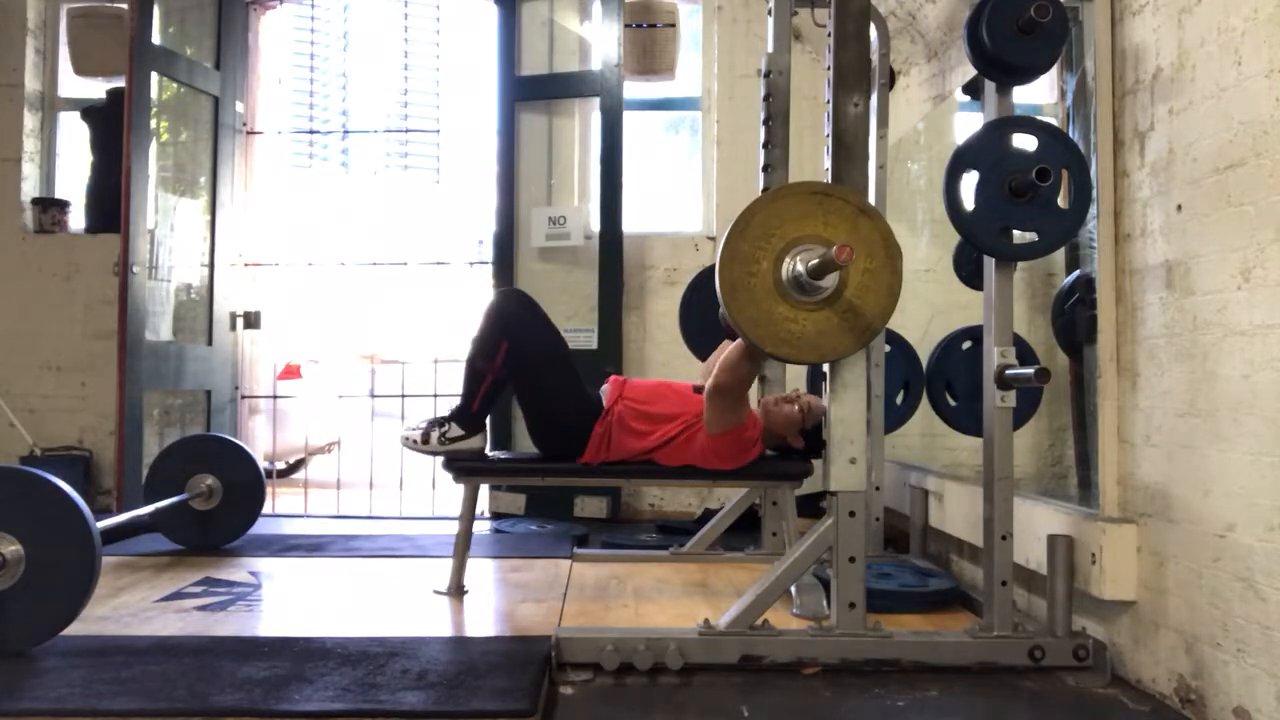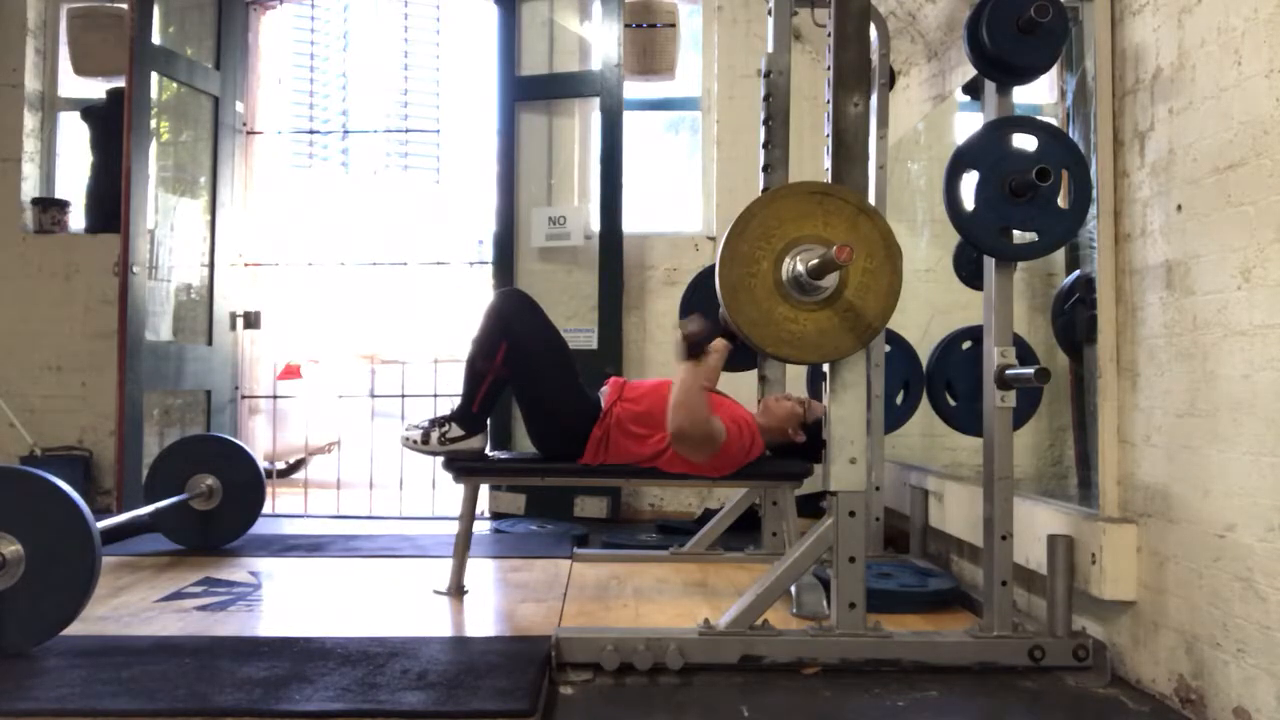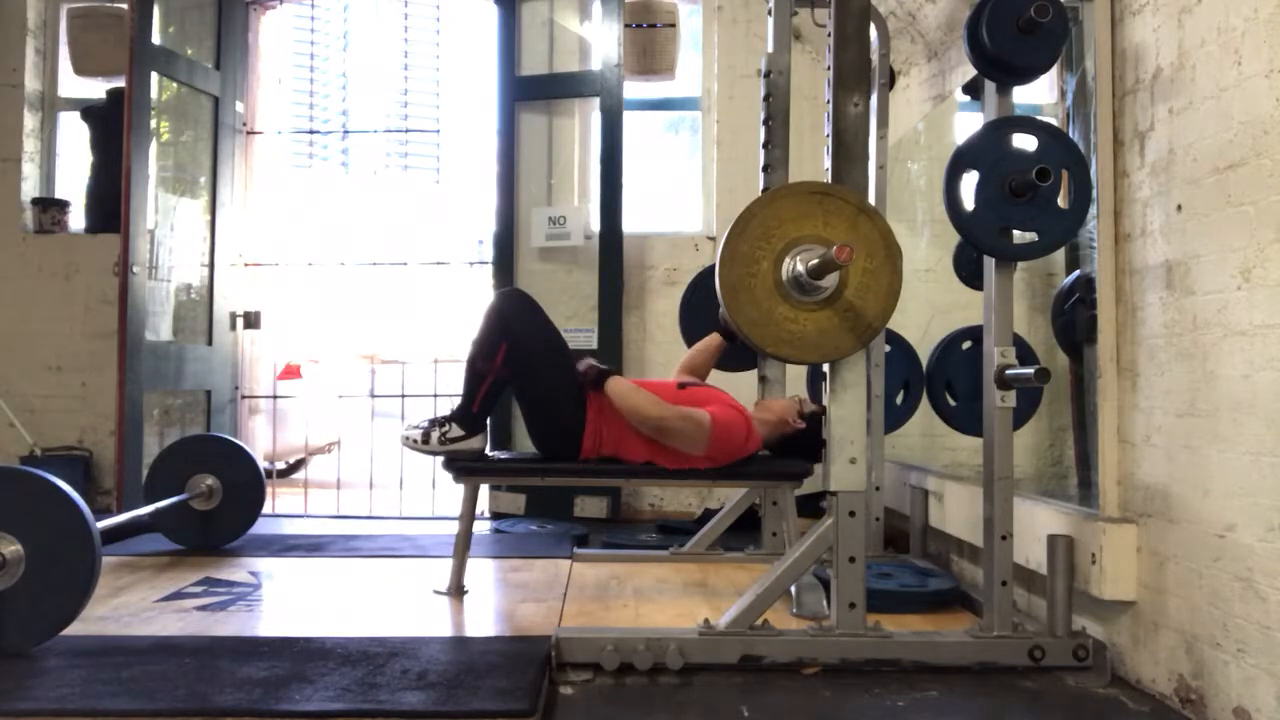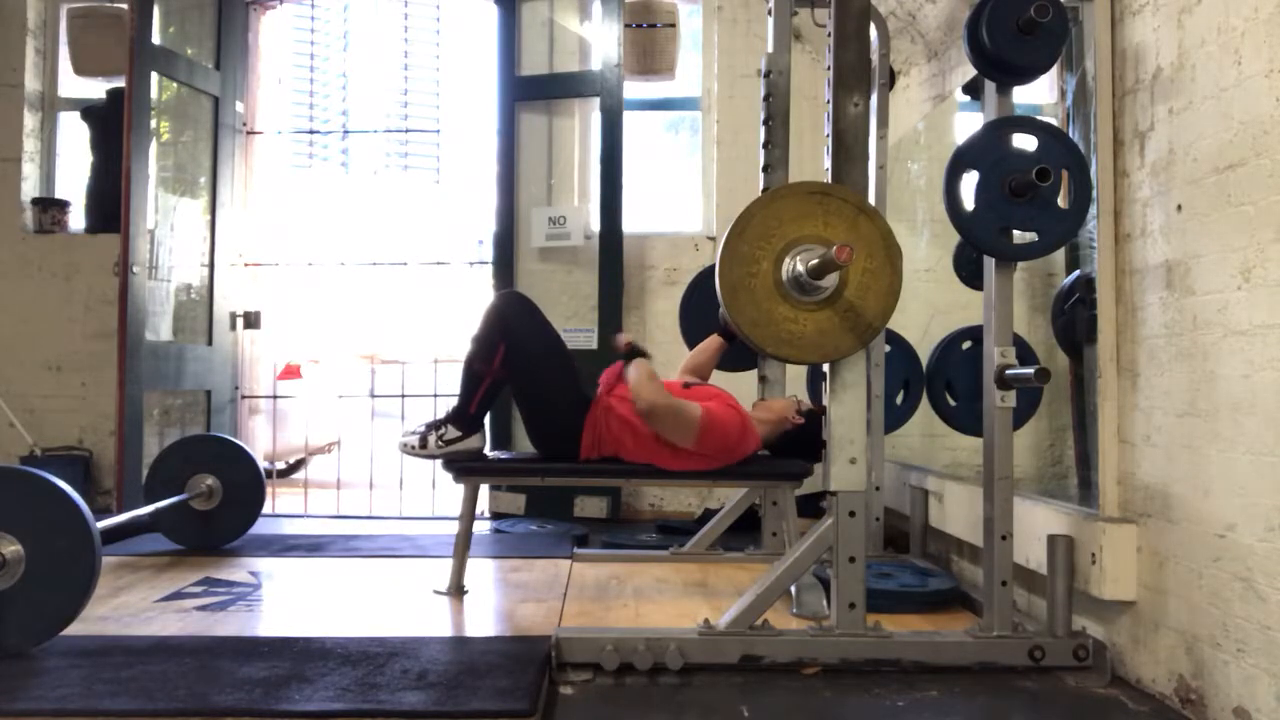
dt=0.4s
person 1, frame 1
left shoulder: (740, 442)
right shoulder: (744, 429)
left elbow: (723, 385)
right elbow: (711, 379)
left hip: (581, 433)
right hip: (593, 412)
left knee: (510, 311)
right knee: (513, 308)
left ankle: (465, 427)
right ankle: (466, 422)
person 1, frame 2
left shoulder: (739, 439)
right shoulder: (741, 426)
left elbow: (684, 429)
right elbow: (699, 393)
left wrist: (694, 353)
right wrist: (729, 337)
left hip: (579, 434)
right hip: (592, 414)
left knee: (510, 310)
right knee: (513, 307)
left ankle: (465, 427)
right ankle: (468, 422)
person 1, frame 3
left shoulder: (735, 430)
right shoulder: (737, 424)
left elbow: (659, 420)
right elbow: (685, 376)
left wrist: (602, 378)
right wrist: (726, 332)
left hip: (577, 431)
right hip: (587, 420)
left knee: (511, 308)
right knee: (514, 310)
left ankle: (465, 427)
right ankle: (467, 424)
person 1, frame 4
left shoulder: (730, 429)
right shoulder: (735, 426)
left elbow: (652, 405)
right elbow: (688, 376)
left wrist: (634, 355)
right wrist: (727, 333)
left hip: (576, 431)
right hip: (584, 423)
left knee: (509, 311)
right knee: (512, 312)
left ankle: (462, 427)
right ankle: (465, 424)
